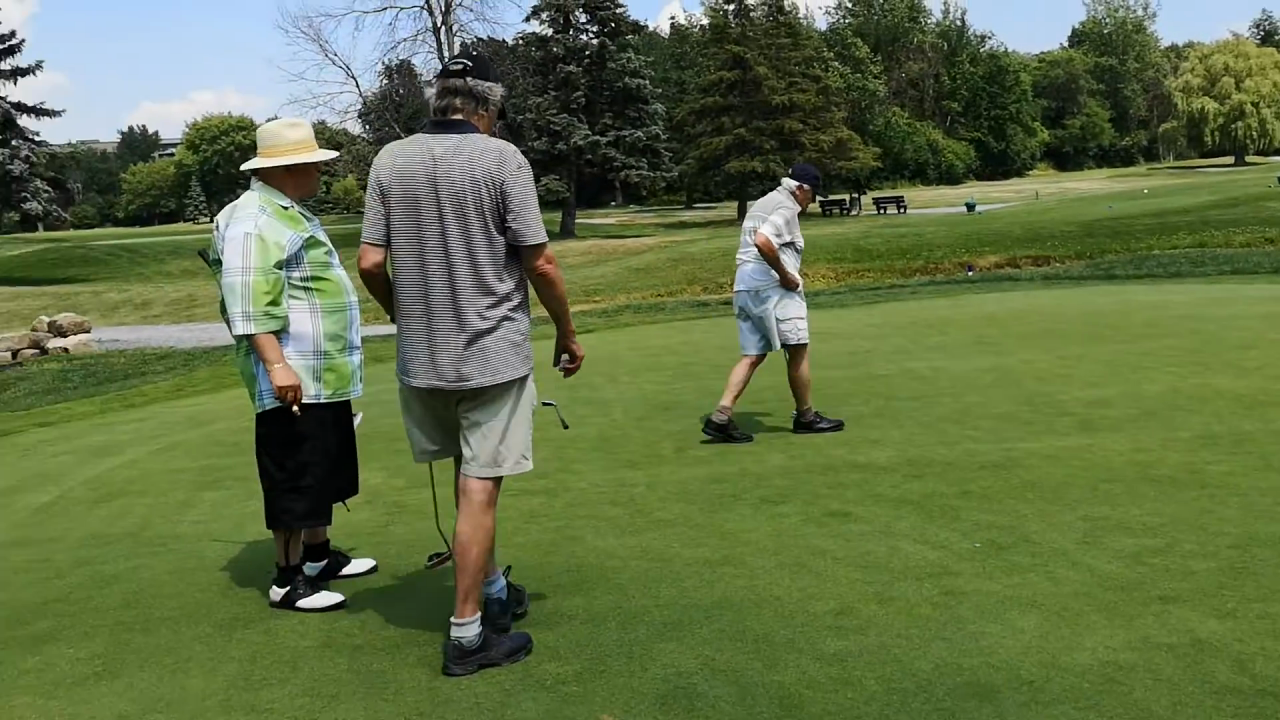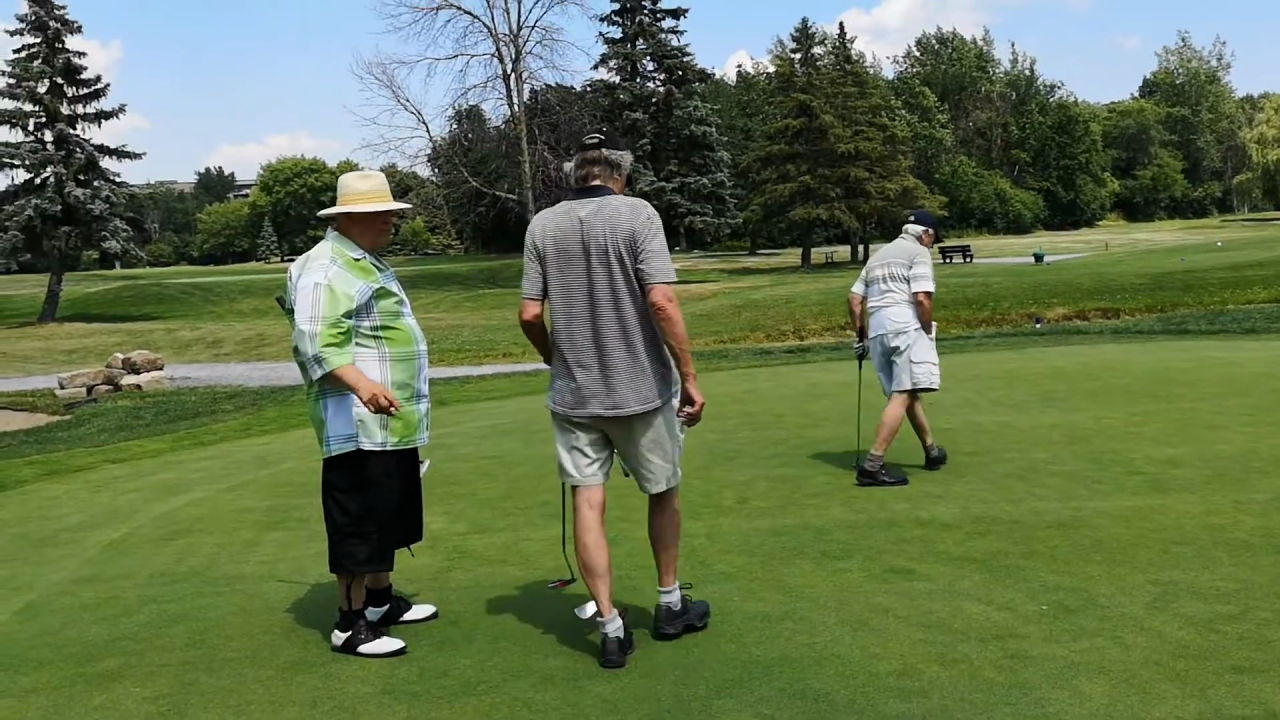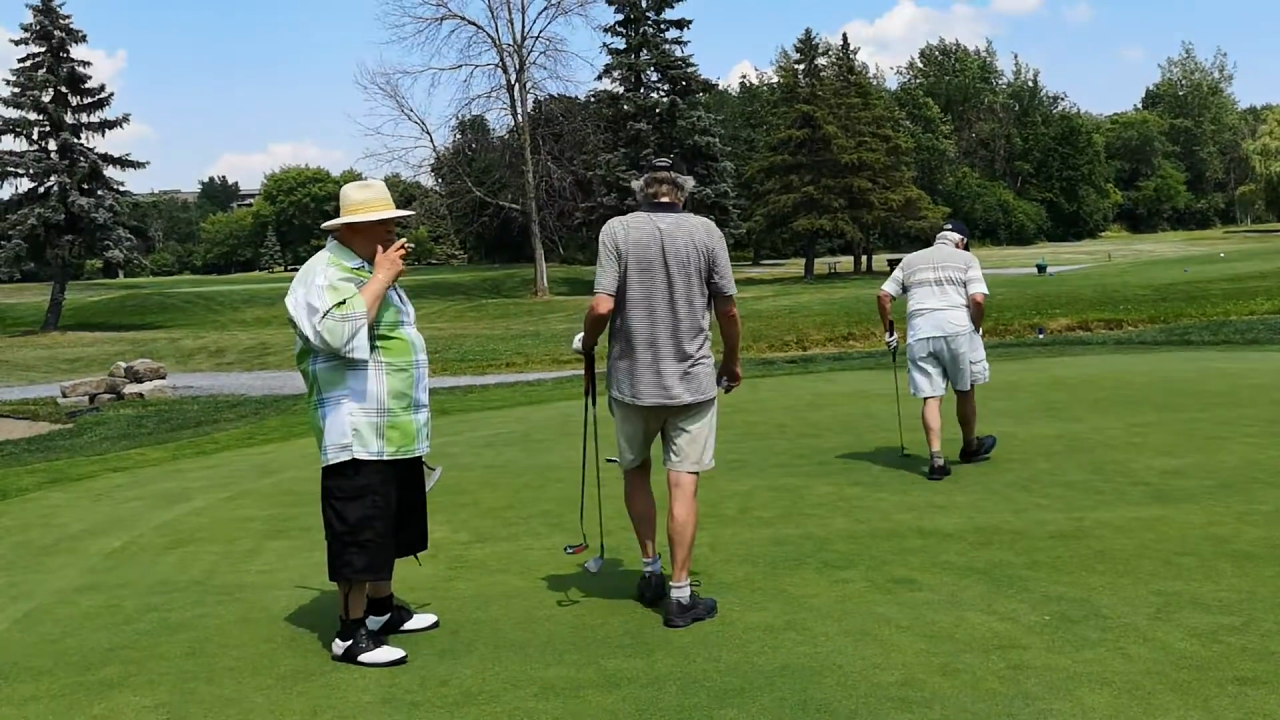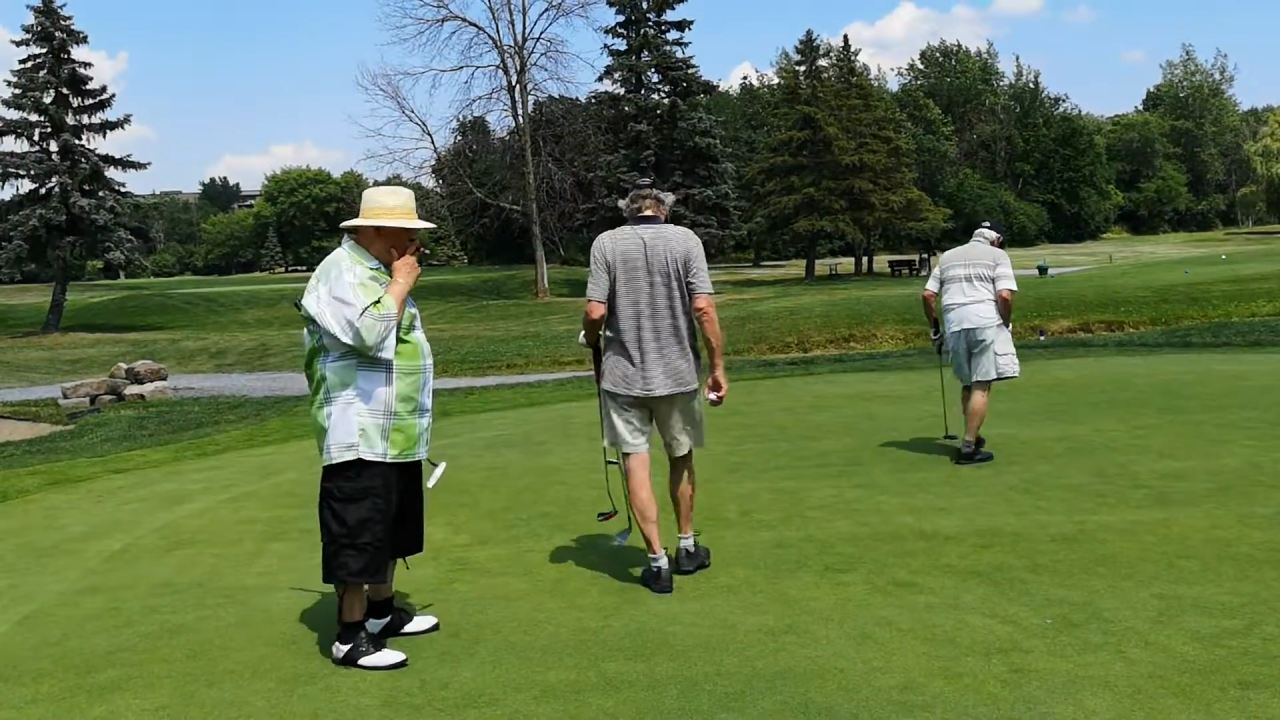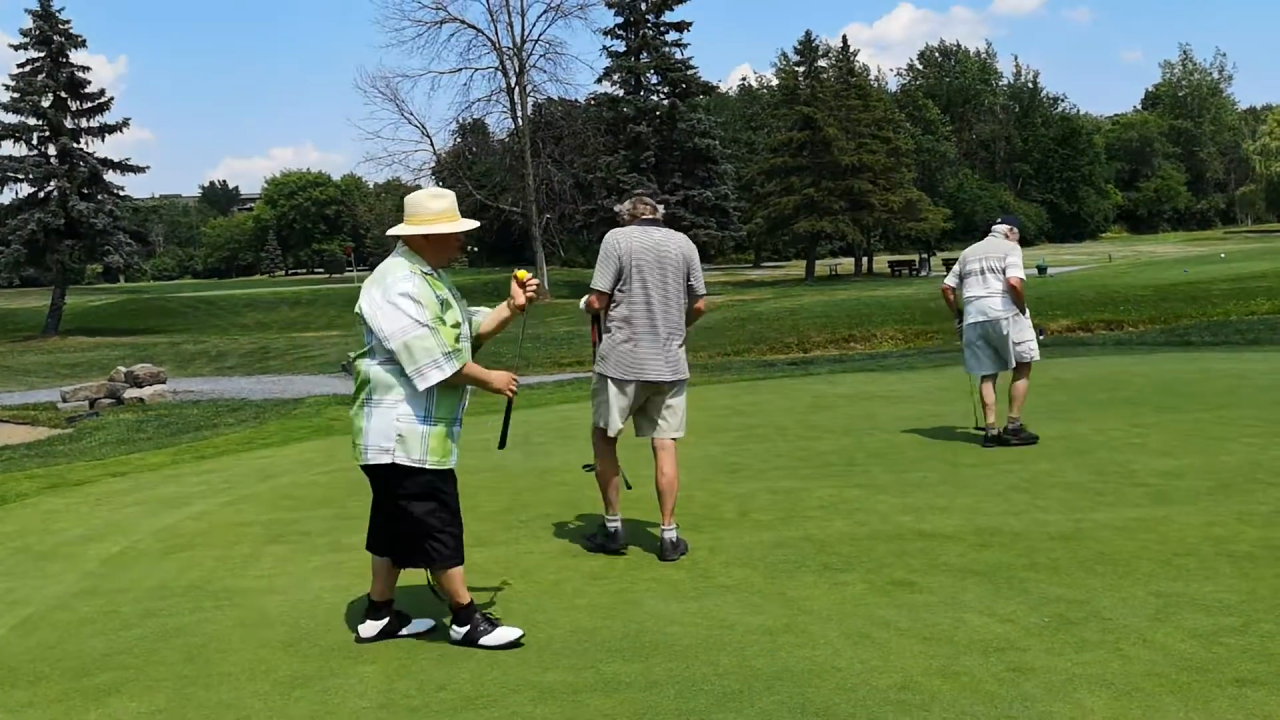
dt=0.7s
person 1, frame 1
left shoulder: (390, 160)
right shoulder: (502, 159)
left elbow: (369, 263)
right elbow: (541, 264)
right wrist: (567, 333)
left hip: (422, 357)
right hip: (493, 354)
left knee: (473, 476)
right knee: (479, 488)
left ankle: (490, 589)
right ankle: (466, 633)
person 1, frame 2
left shoulder: (542, 224)
right shoulder: (637, 213)
left elbow: (529, 315)
right elbow: (662, 302)
right wrist: (688, 376)
left hip: (572, 392)
right hip: (641, 387)
left knee: (588, 504)
right knee: (662, 492)
left ankle: (610, 627)
right ankle: (670, 604)
person 1, frame 3
left shoulder: (617, 230)
right shoulder: (706, 231)
left elbow: (602, 306)
right elbow: (728, 310)
left wrist: (586, 342)
right wrist: (732, 362)
left hip: (632, 380)
right hip: (692, 379)
left knee: (636, 474)
right knee: (683, 484)
left ankle: (651, 569)
right ankle: (679, 595)
person 1, frame 4
left shoulder: (606, 243)
right shoulder: (686, 240)
left elbow: (596, 313)
right elbow: (704, 308)
left wrist: (590, 337)
right wrist: (717, 366)
left hip: (623, 374)
right hip: (678, 373)
left knee: (637, 465)
right knee: (682, 459)
left ankle: (658, 563)
right ankle: (686, 546)
person 1, frame 5
left shoulder: (616, 238)
right shoulder: (684, 243)
left elbow: (598, 302)
right elbow: (697, 307)
left wrist: (588, 304)
left hip: (622, 361)
right hip: (670, 363)
left knee: (604, 439)
right knee: (665, 446)
left ankle: (612, 526)
right ankle: (669, 535)
person 2, frame 1
left shoulder: (290, 213)
right shoulder: (253, 219)
right elbow: (249, 303)
left wrist: (334, 364)
right wrist: (276, 365)
left hip: (323, 375)
right hip: (292, 378)
left knee: (322, 474)
right knee: (294, 480)
left ankle: (319, 557)
right ankle: (288, 580)
person 2, frame 2
left shoulder: (366, 261)
right shoulder: (325, 267)
right elbow: (318, 343)
right wrist: (363, 386)
left hip: (391, 422)
right hip: (357, 424)
left knee: (385, 517)
right knee: (359, 521)
left ankle: (380, 600)
right ankle: (351, 624)
person 2, frame 3
left shoulder: (370, 269)
right shoulder: (325, 272)
right elbow: (341, 333)
right wrist: (381, 280)
left hip: (394, 430)
right hip: (356, 432)
left knee: (389, 524)
right knee: (359, 530)
left ankle: (382, 609)
right ankle: (352, 634)
person 2, frame 4
left shoulder: (376, 270)
right shoulder: (342, 272)
right elbow: (372, 333)
right wrist: (402, 283)
left hip: (394, 430)
right hip: (360, 431)
left knee: (389, 525)
right knee: (358, 531)
left ankle: (382, 611)
right ankle: (350, 636)
person 2, frame 5
left shoulder: (430, 276)
right shoulder: (398, 282)
left elbow: (470, 329)
right elbow: (431, 356)
left wrist: (511, 307)
right wrist: (490, 378)
left hip: (417, 429)
right hip: (406, 430)
left knee: (399, 523)
right knee: (435, 522)
left ankle: (378, 616)
right ankle: (466, 619)
person 3, frame 1
left shoulder: (763, 203)
right shoulder: (786, 208)
right elbow: (763, 242)
right wrist: (786, 274)
left hip: (746, 286)
right hip: (771, 286)
left knee: (753, 355)
right knee: (797, 351)
left ankle: (721, 418)
right ankle: (805, 417)
person 3, frame 2
left shoulder: (878, 255)
right shoulder: (919, 253)
left elbow: (855, 299)
right elbow: (922, 299)
left wrist: (859, 336)
right wrist: (928, 331)
left hip: (878, 330)
right hip: (907, 328)
left knee: (909, 392)
right knee: (902, 396)
left ankle: (932, 451)
right ankle: (872, 464)
person 3, frame 3
left shoulder: (910, 260)
right shoulder: (966, 259)
left elbow: (883, 296)
right elbow: (978, 300)
left wrist: (889, 331)
right wrist: (976, 329)
left hip: (921, 334)
right hip: (957, 330)
left knee: (931, 397)
right knee: (965, 391)
left ankle: (937, 460)
right ankle: (970, 446)
person 3, frame 4
left shoulder: (947, 256)
right shoulder: (998, 255)
left elbow: (928, 295)
right elbow: (1005, 295)
left wrist: (934, 327)
right wrist: (1006, 324)
left hip: (955, 326)
right hip: (986, 324)
left knee: (970, 383)
right knee: (981, 386)
left ankle: (971, 437)
right ankle: (968, 447)
person 3, frame 5
left shoulder: (968, 252)
right shoulder: (1010, 248)
left elbow: (947, 288)
right elbow: (1014, 283)
left wrist: (958, 316)
right wrist: (1022, 311)
left hip: (974, 318)
right hip: (1003, 315)
left knee: (987, 374)
right knee: (1022, 369)
left ankle: (991, 430)
right ankle: (1012, 426)
